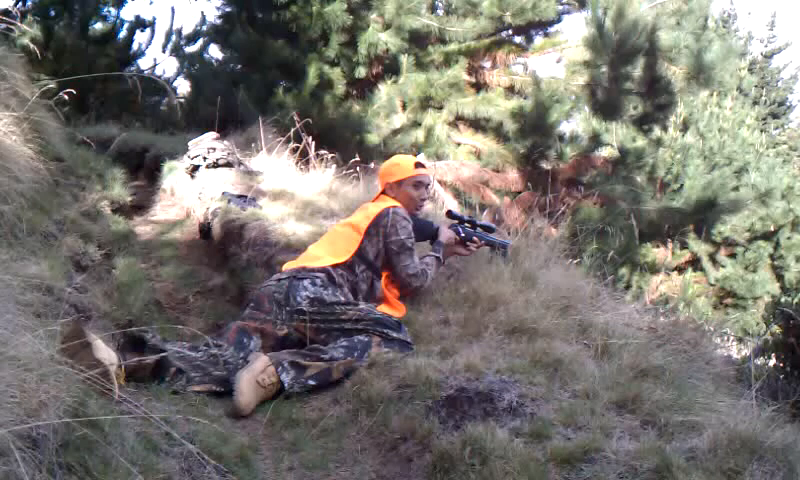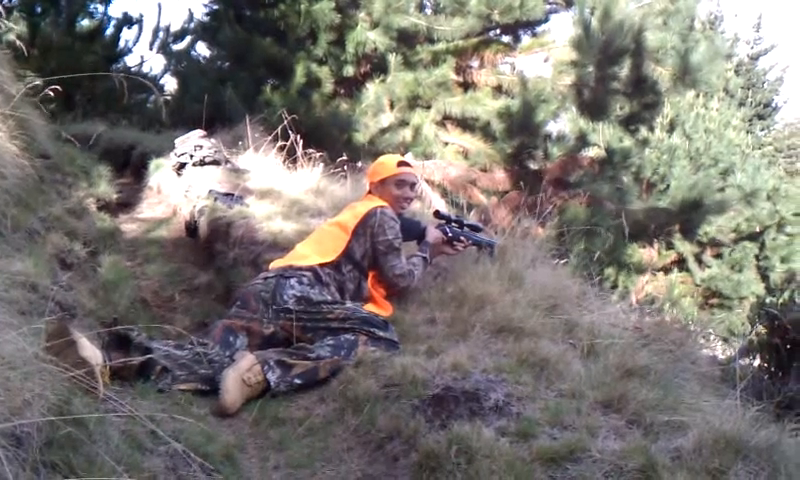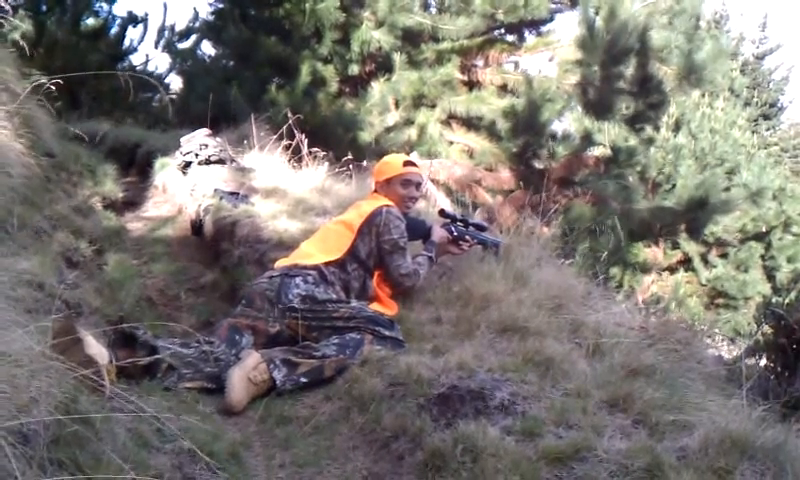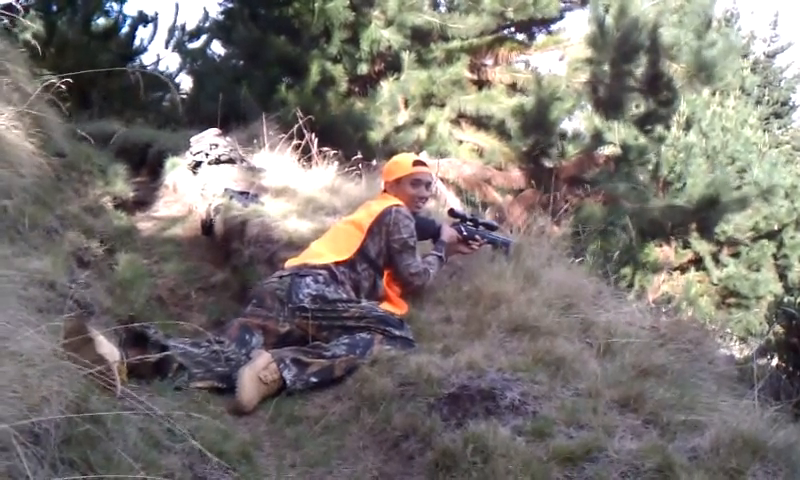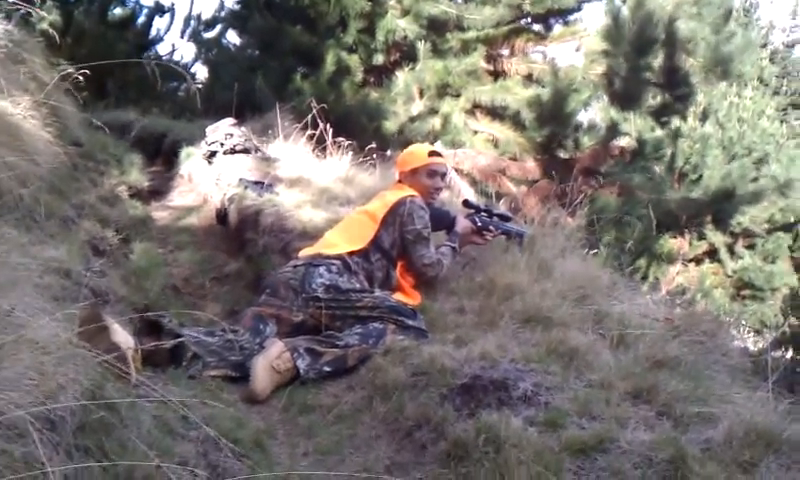
dt=1s
person 1, frame 1
left shoulder: (369, 213)
right shoulder: (394, 214)
left elbow: (389, 272)
right elbow: (411, 279)
left wrist: (446, 252)
right wrist: (439, 250)
left hip: (286, 286)
right hip: (316, 292)
left knee: (225, 356)
right knee: (392, 340)
left ankle: (126, 359)
right ankle: (277, 371)
person 1, frame 2
left shoulder: (357, 212)
right shoulder: (381, 214)
left elbow: (375, 269)
right elbow: (398, 278)
left wrist: (432, 250)
right wrist: (426, 250)
left hip: (273, 286)
right hip: (303, 292)
left knee: (213, 355)
right knee: (379, 338)
left ankle: (111, 356)
right ankle: (264, 370)
person 1, frame 3
left shoulder: (362, 211)
right shoulder: (386, 213)
left elbow: (380, 268)
right elbow: (403, 277)
left wrist: (437, 249)
right wrist: (431, 249)
left hip: (279, 285)
right hip: (309, 292)
left knee: (219, 352)
right knee: (382, 338)
left ankle: (124, 352)
right ankle: (270, 369)
person 1, frame 4
left shoulder: (371, 211)
right shoulder: (396, 213)
left elbow: (390, 267)
right elbow: (413, 278)
left wrist: (447, 249)
right wrist: (441, 249)
left hip: (290, 284)
right hip: (320, 290)
left knee: (231, 352)
right knee: (392, 337)
left ankle: (139, 350)
right ankle: (279, 369)
person 1, frame 5
left shoulder: (389, 200)
right shoulder: (411, 203)
left elbow: (401, 255)
right elbow: (427, 269)
left wrist: (459, 240)
right wrist: (456, 239)
left hip: (305, 273)
right hip: (335, 279)
left knee: (248, 340)
right knee: (407, 328)
left ankle: (163, 342)
right ankle: (297, 357)
